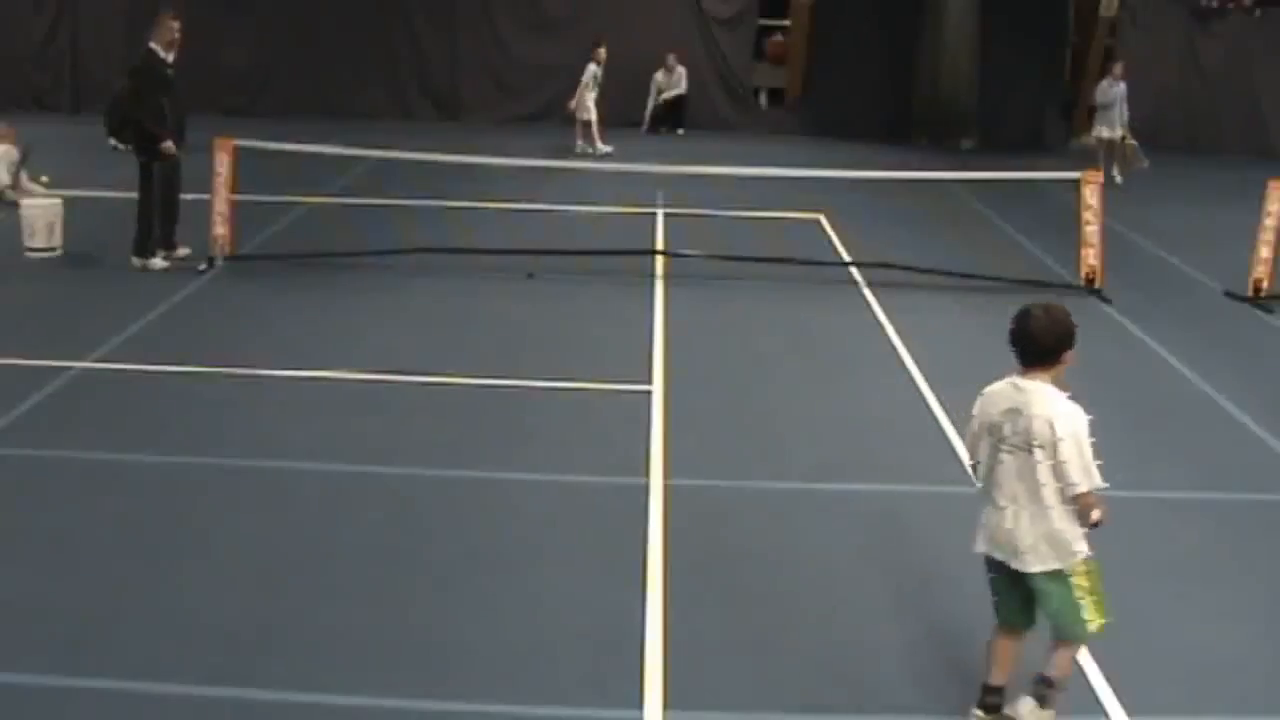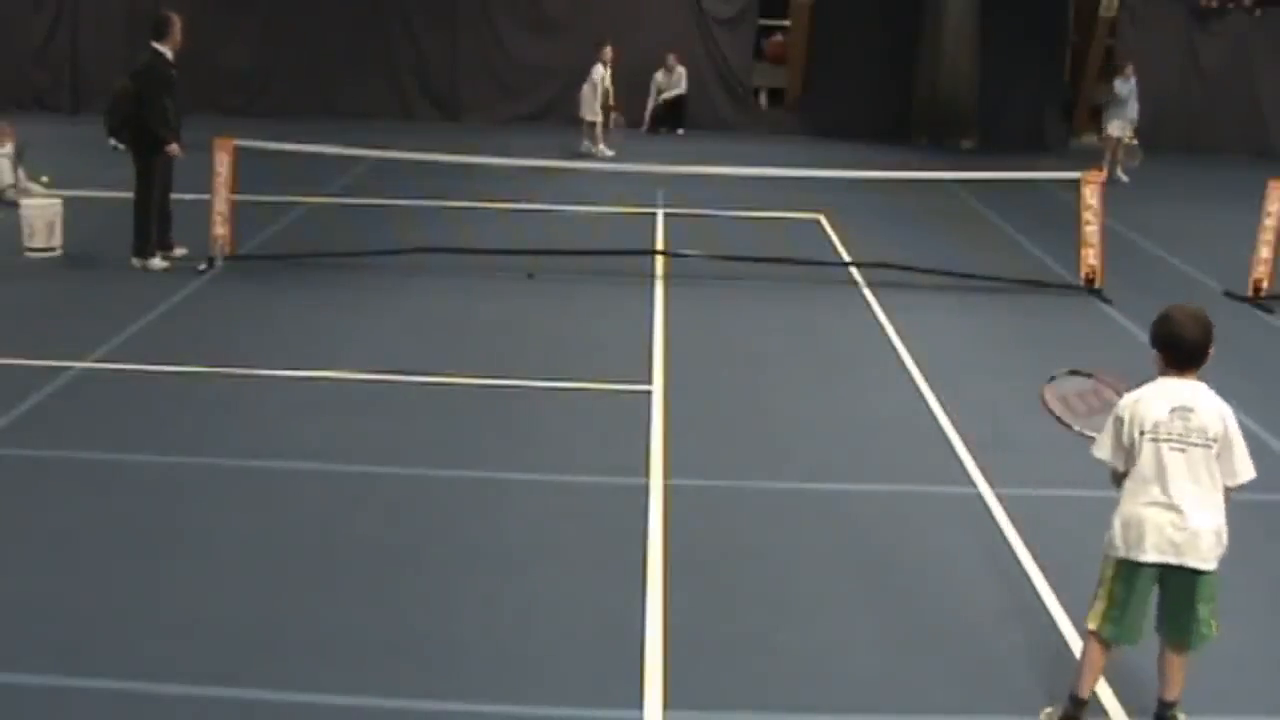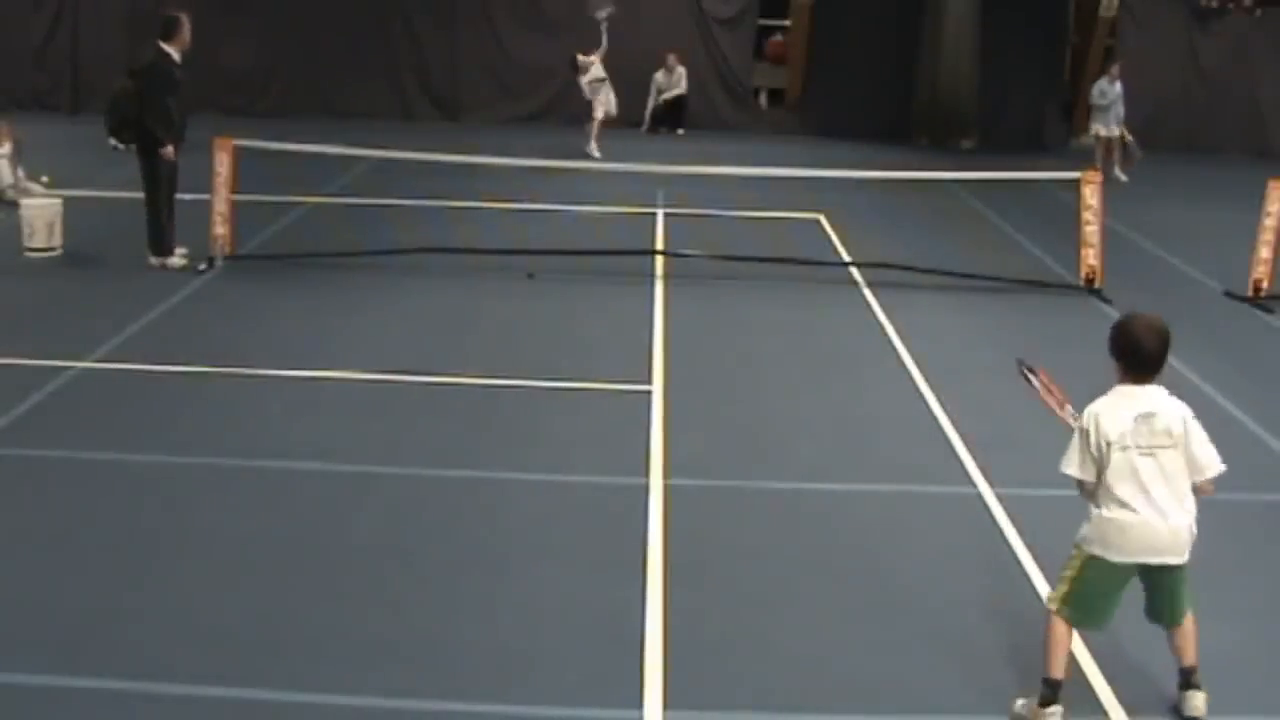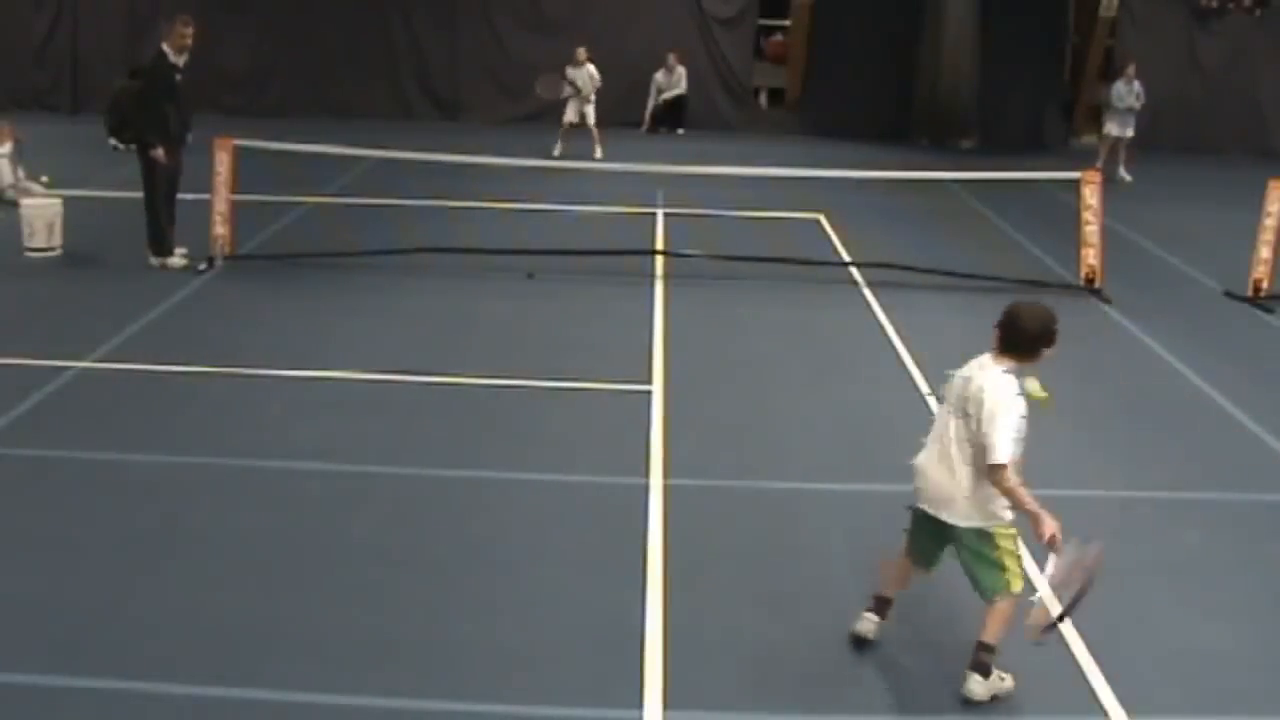
dt=1s
person 1, frame 1
left shoulder: (989, 398)
right shoulder: (1065, 415)
left elbow: (977, 466)
right elbow: (1083, 497)
right wrist: (1093, 514)
left hip: (998, 534)
right hip: (1052, 542)
left knee: (1011, 623)
right knee: (1080, 628)
person 1, frame 2
left shoulder: (1133, 403)
right shoulder: (1219, 411)
left elbow: (1118, 475)
right elbow: (1229, 486)
left hip: (1138, 532)
right hip: (1197, 538)
left knee: (1104, 628)
right knee: (1179, 637)
person 1, frame 3
left shoulder: (1098, 413)
right shoulder: (1180, 412)
left elbow: (1087, 487)
right elbow: (1207, 483)
left hip: (1113, 534)
right hip: (1171, 536)
left knee: (1062, 610)
right knee: (1178, 613)
person 1, frame 4
left shoulder: (971, 369)
right shoulder: (1007, 400)
right elbow: (998, 470)
right wrist: (1039, 516)
left hip: (932, 487)
right hip: (977, 506)
left knee: (914, 554)
right knee: (1006, 588)
left ankle: (873, 615)
right ankle: (980, 672)
person 2, frame 1
left shoulder: (167, 62)
right shoulder: (146, 65)
right elbow: (142, 108)
right wrist: (161, 138)
left hip: (170, 140)
right hip: (154, 143)
left knee: (170, 195)
right knee: (151, 197)
left ankle: (167, 244)
right ankle: (143, 253)
person 2, frame 2
left shoulder: (162, 62)
right shoulder: (151, 65)
right elbow: (150, 109)
left wrist: (171, 138)
right wrist: (167, 140)
left hip: (162, 141)
right hip: (151, 143)
left knee: (162, 195)
right knee: (148, 196)
left ankle: (163, 244)
right ankle: (143, 253)
person 2, frame 3
left shoulder: (169, 62)
right shoulder: (157, 65)
right elbow: (152, 108)
right wrist: (163, 142)
left hip: (168, 140)
right hip: (156, 143)
left knee: (167, 195)
right knee: (158, 197)
left ankle: (166, 245)
right ankle: (160, 252)
person 2, frame 4
left shoulder: (181, 63)
right shoulder: (156, 67)
right elbow: (147, 108)
left wrist: (185, 130)
right wrist: (153, 144)
left hip: (174, 141)
right hip: (157, 144)
left knee: (169, 195)
right knee: (158, 197)
left ankle: (167, 244)
right ankle: (160, 252)
